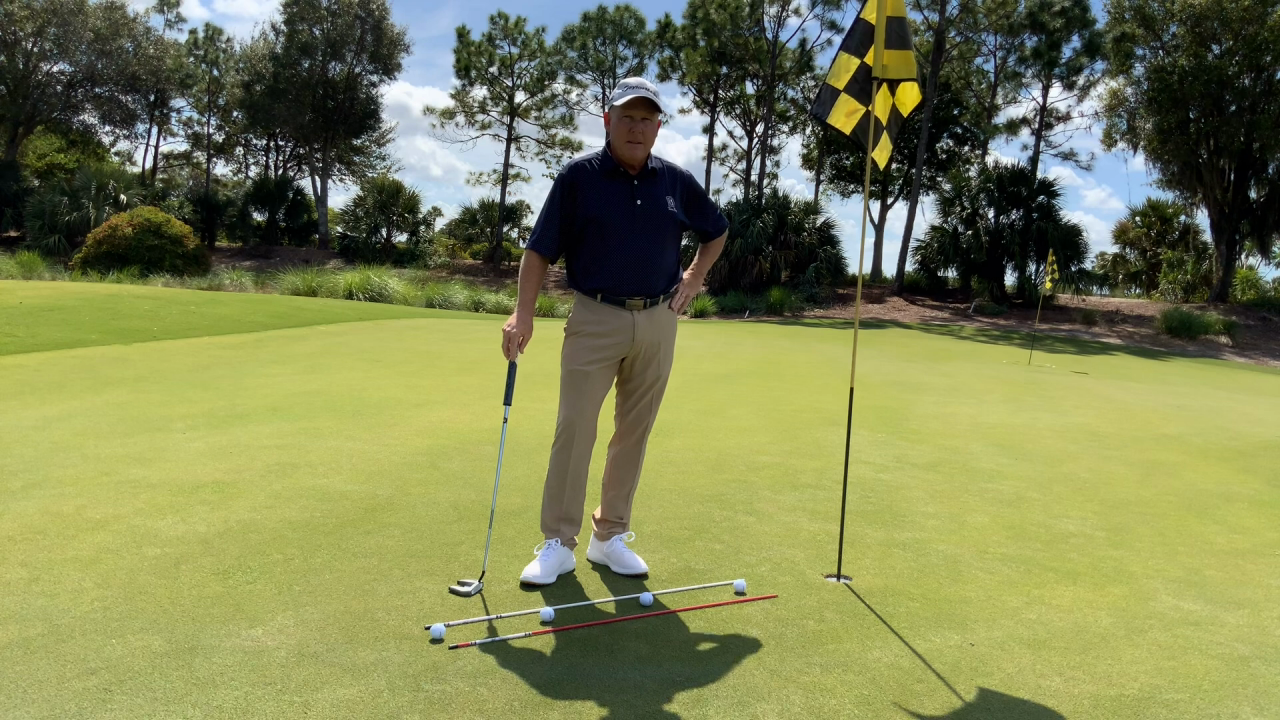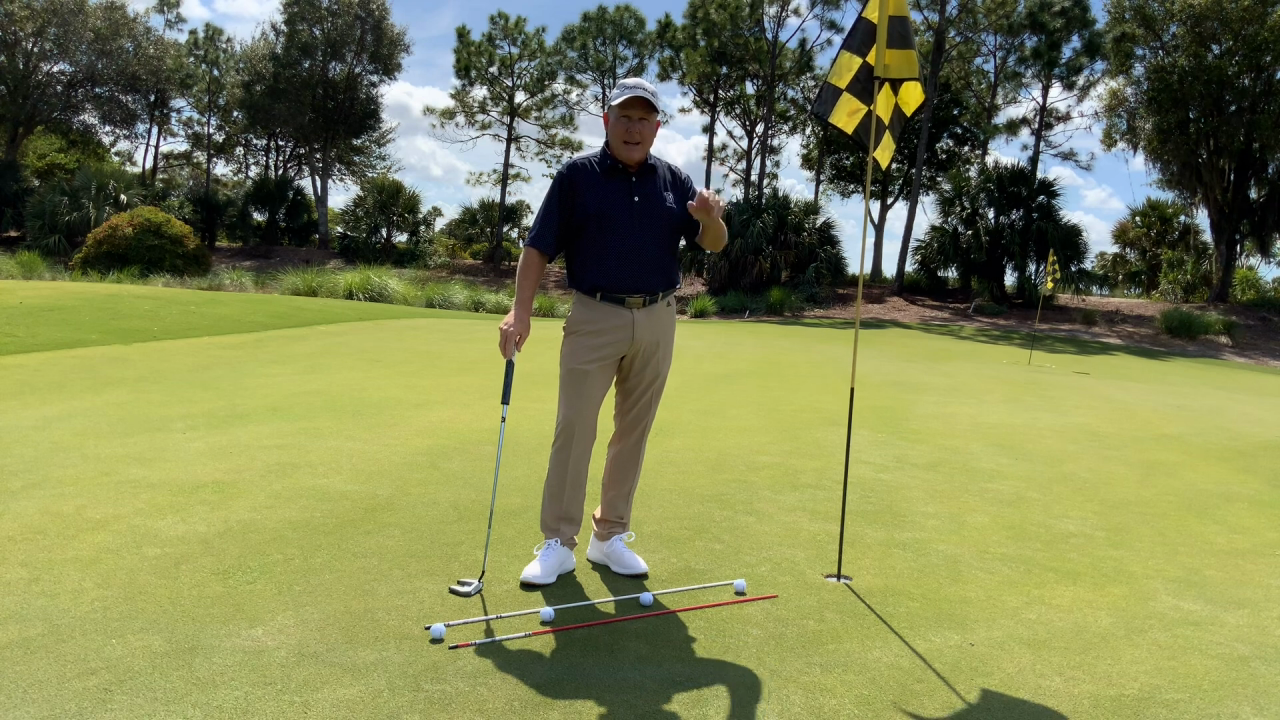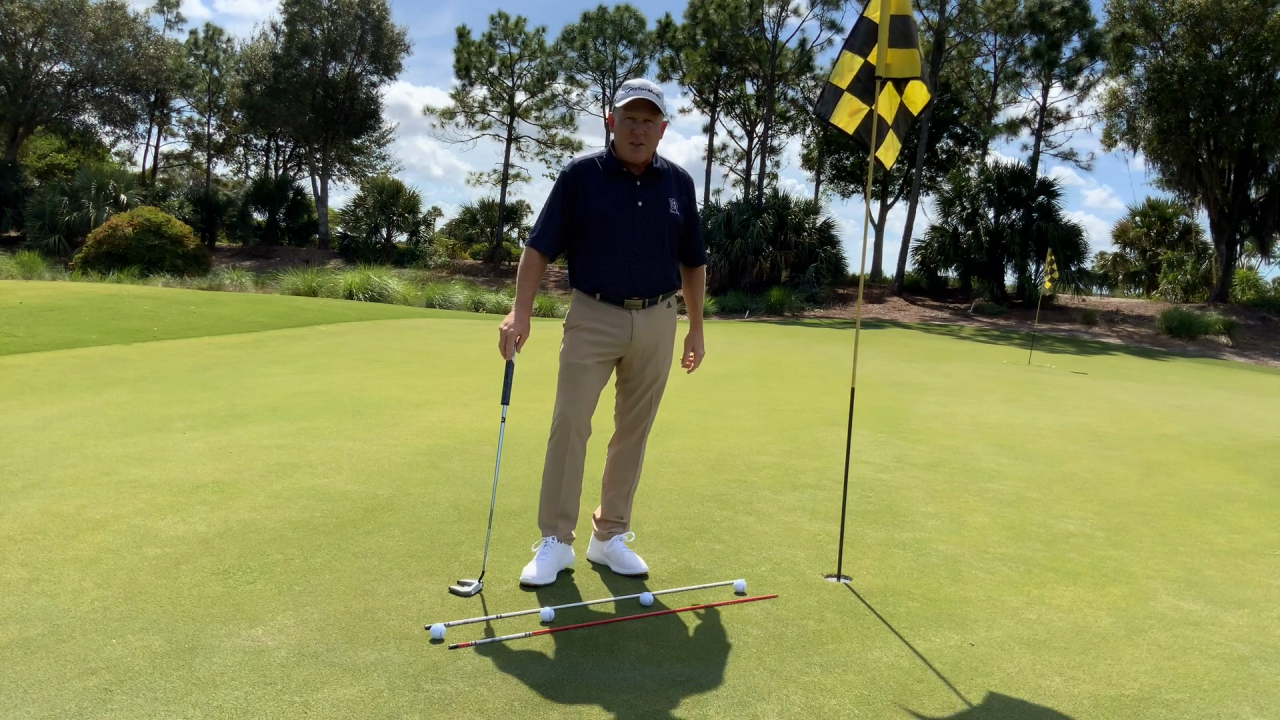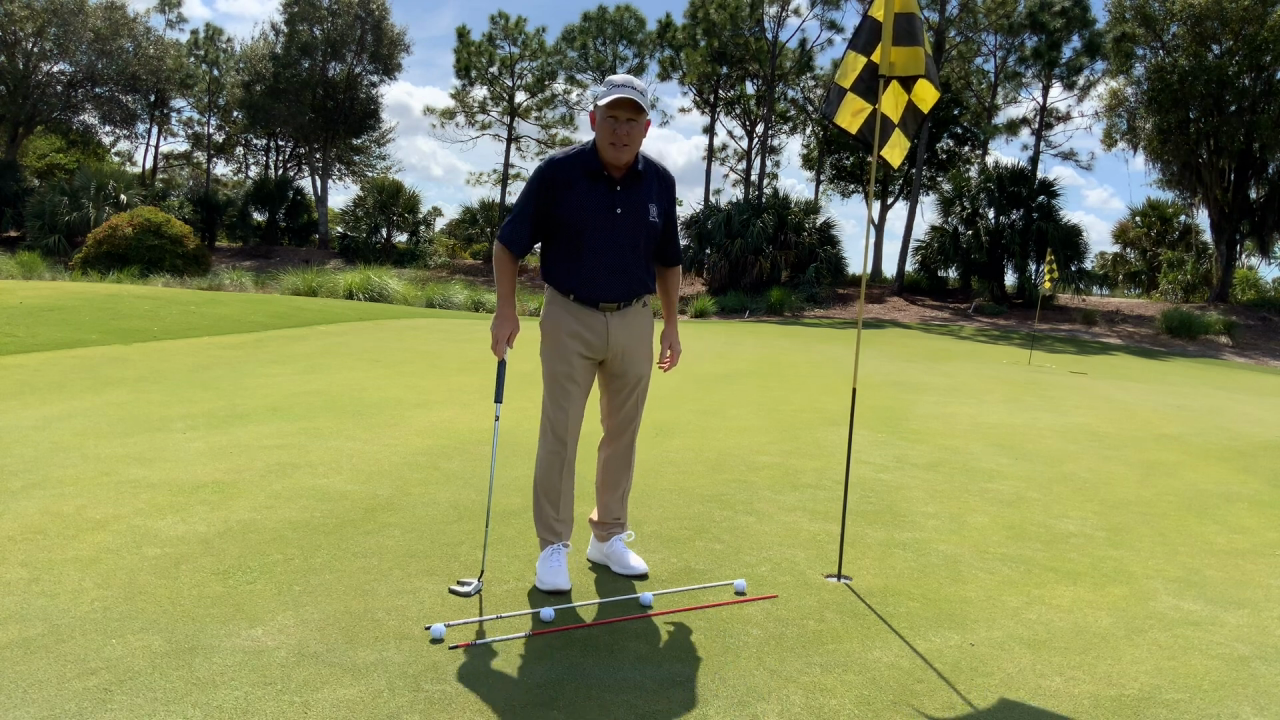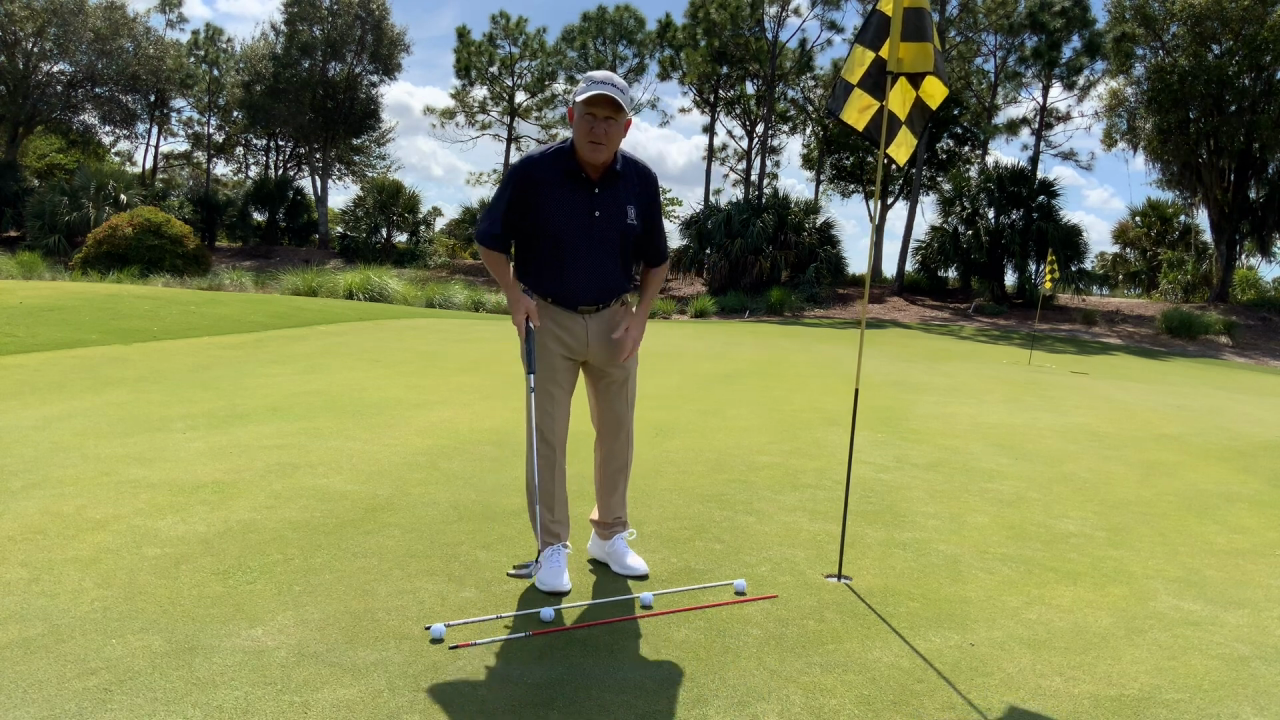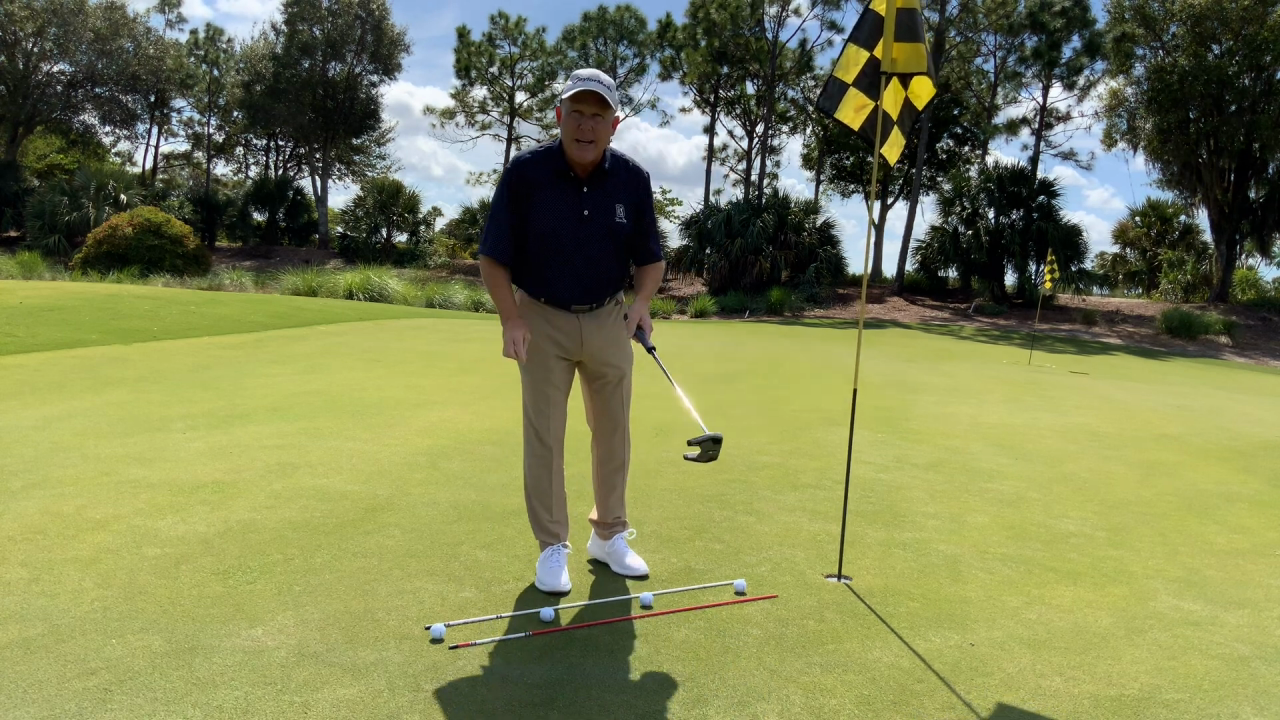
dt=0.7s
person 1, frame 1
left shoulder: (677, 181)
right shoulder: (577, 176)
left elbow: (716, 230)
right elbow: (540, 250)
left wrist: (695, 277)
right wrist: (522, 313)
left hip: (657, 321)
right hip: (595, 319)
left knee: (634, 432)
right knee: (574, 428)
left ankle: (610, 536)
right ankle: (558, 543)
person 1, frame 2
left shoulder: (674, 180)
right shoulder: (576, 175)
left elbow: (715, 242)
right elbow: (538, 247)
left wrist: (712, 220)
right wrist: (520, 311)
left hip: (656, 320)
right hip: (594, 317)
left knee: (633, 432)
right knee: (574, 428)
left ankle: (610, 536)
right ankle: (557, 543)
person 1, frame 3
left shoulder: (678, 182)
right shoulder: (580, 175)
left elbow: (693, 261)
right elbow: (539, 247)
left wrist: (697, 328)
right wrist: (520, 312)
left hip: (657, 321)
right hip: (594, 317)
left knee: (633, 432)
right knee: (569, 422)
left ankle: (610, 535)
right ankle: (556, 539)
person 1, frame 4
left shoulder: (659, 181)
right shoulder: (556, 172)
left elbow: (668, 259)
right elbow: (509, 244)
left wrist: (671, 325)
right wrist: (505, 310)
left hip: (633, 320)
right hip: (570, 318)
left knee: (622, 433)
right knee: (560, 433)
left ankle: (609, 536)
right ankle: (553, 547)
person 1, frame 5
left shoulder: (641, 180)
right shoulder: (531, 172)
left elbow: (655, 259)
right elbow: (489, 240)
left wrist: (639, 315)
right wrist: (514, 293)
left hip: (613, 321)
right hip: (549, 320)
left knee: (616, 431)
right knee: (548, 435)
left ankle: (609, 535)
right ankle: (552, 547)
person 1, frame 6
left shoulder: (633, 179)
right shoulder: (524, 172)
left elbow: (650, 257)
right elbow: (494, 256)
left wrist: (642, 303)
right wrist: (510, 320)
left hip: (607, 319)
right hip: (541, 320)
left knee: (613, 431)
right knee: (545, 437)
left ankle: (609, 534)
right ankle: (552, 547)
